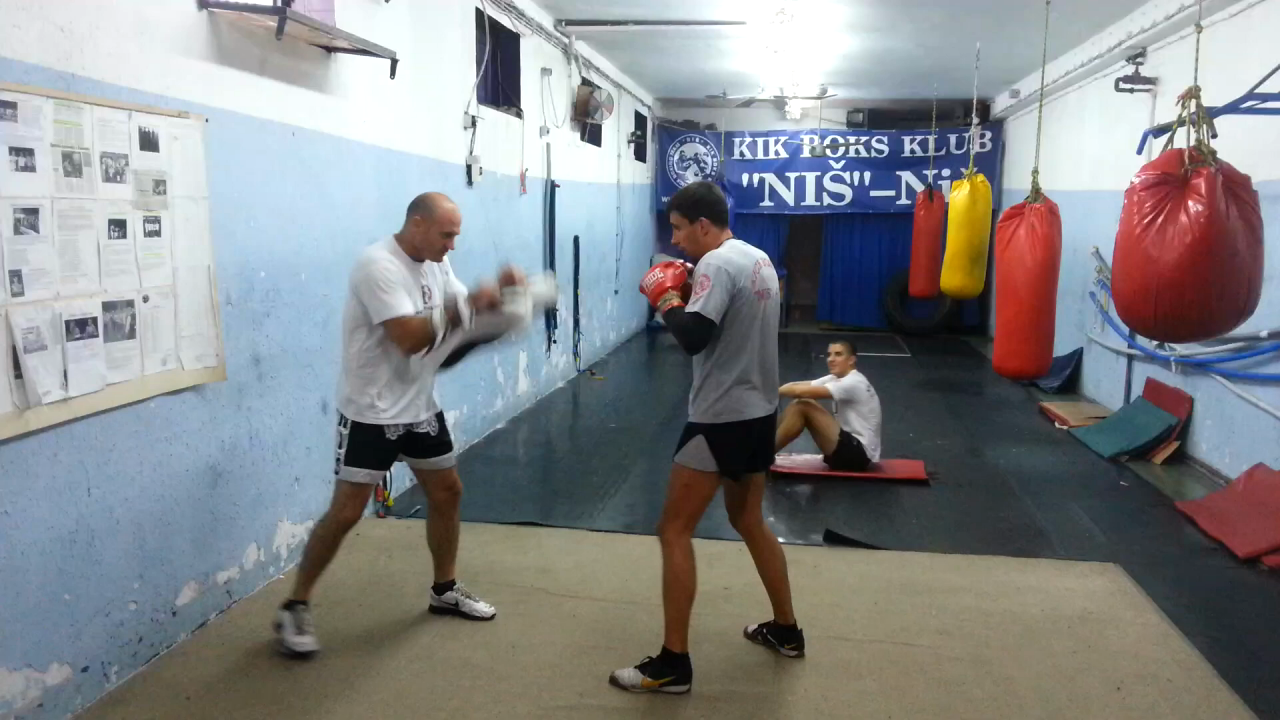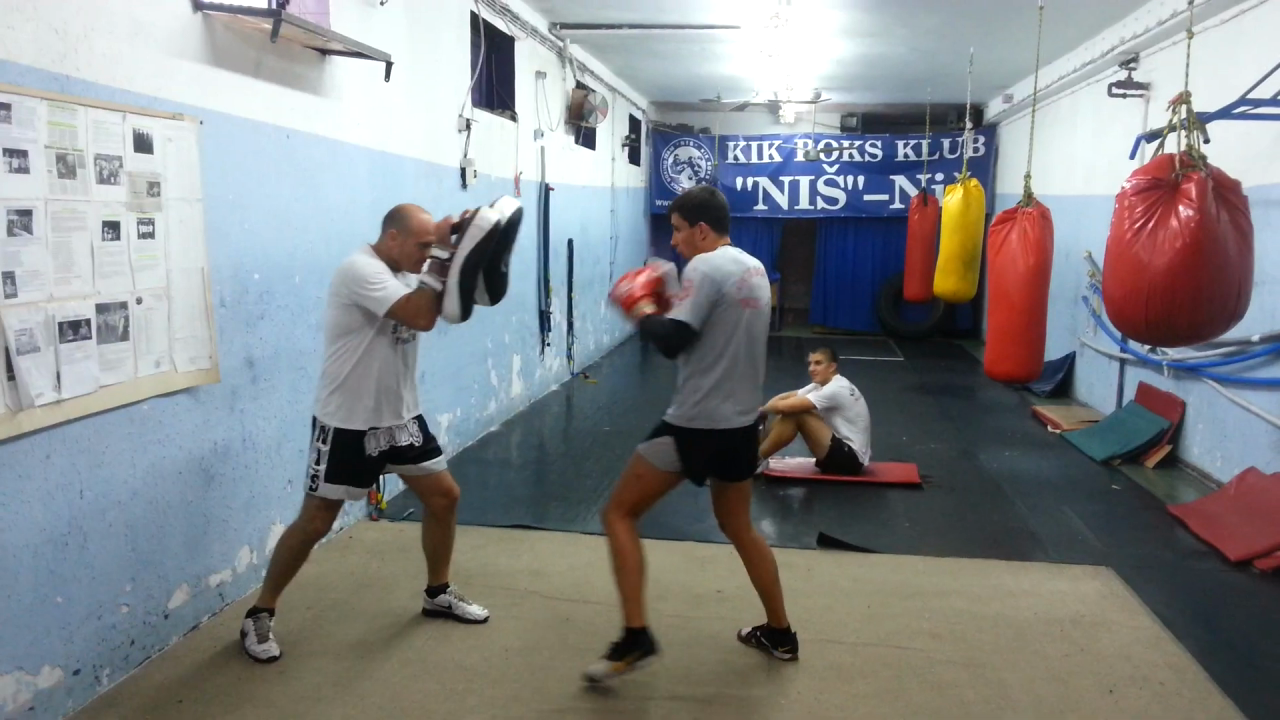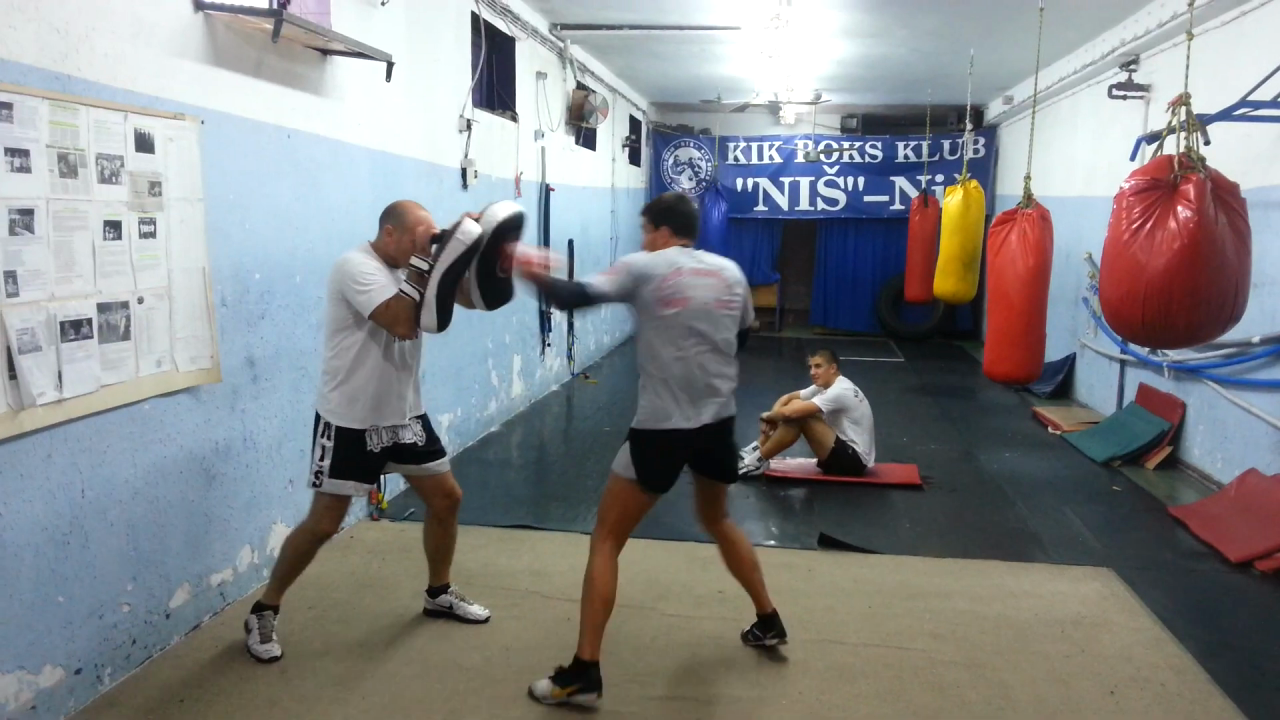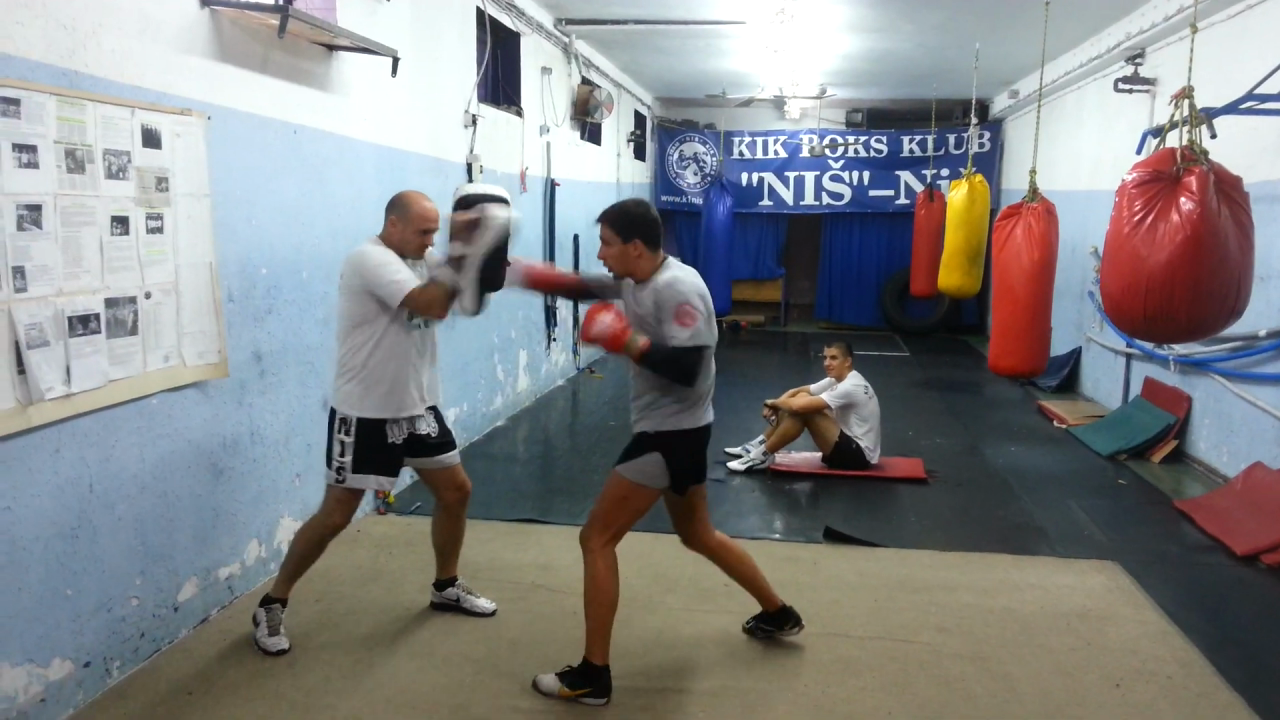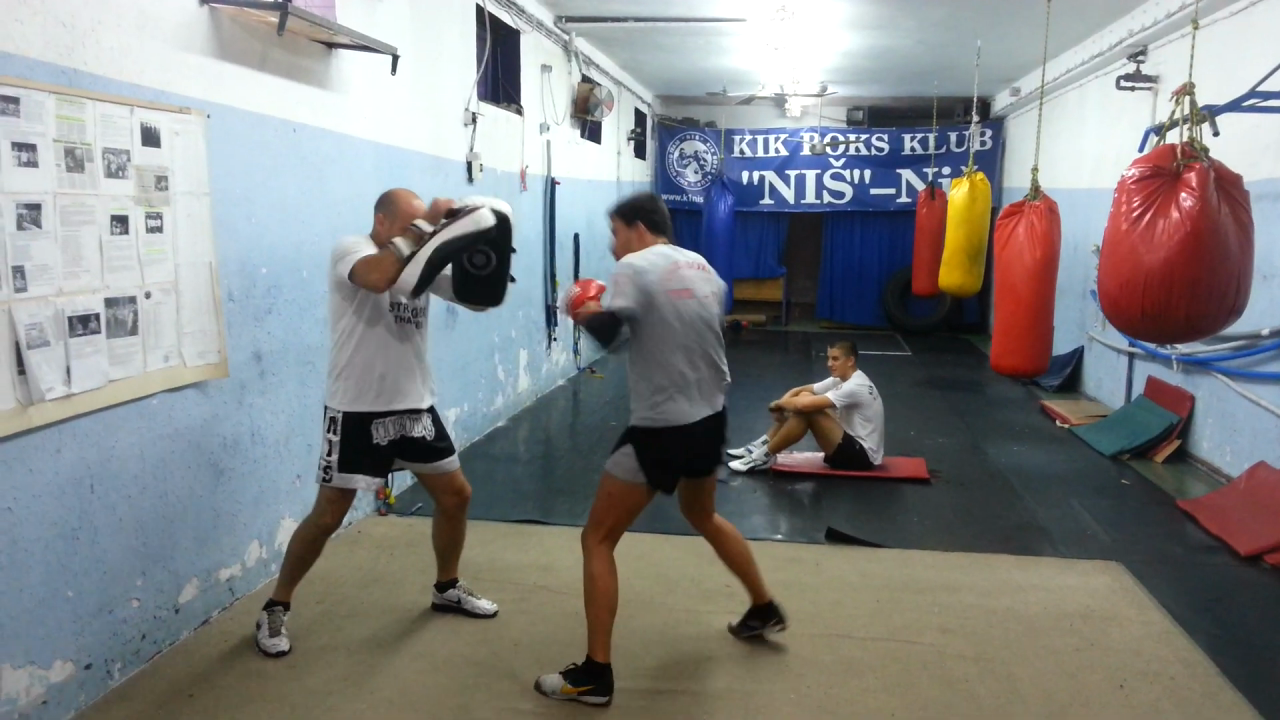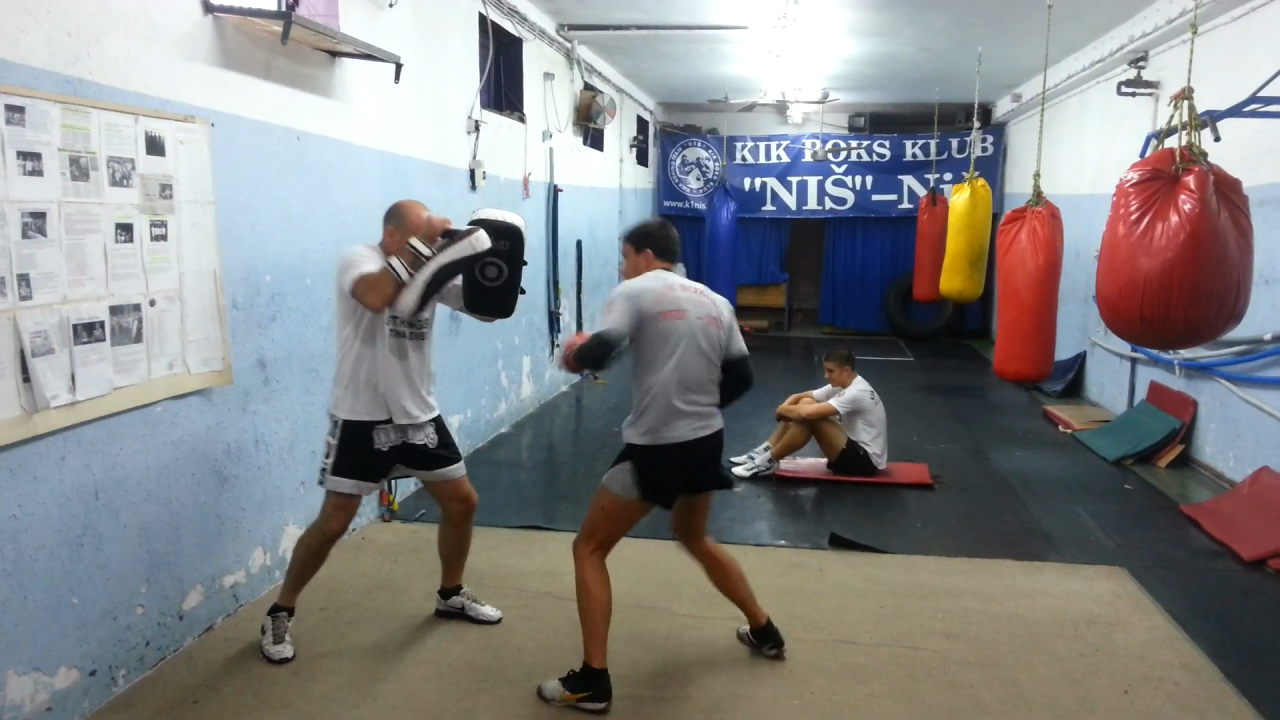
dt=0.2s
person 1, frame 1
left shoulder: (717, 263)
right shoulder: (758, 258)
left elbow: (694, 336)
left wrist: (664, 298)
right wrist: (686, 288)
left hip: (721, 420)
right hip: (760, 412)
left knee: (674, 530)
right knee: (750, 521)
left ankle: (673, 662)
right ankle: (786, 629)
person 1, frame 2
left shoulder: (705, 269)
right shoulder: (750, 269)
left elbow: (672, 341)
left wrist: (639, 306)
right wrist: (666, 296)
left hip: (695, 423)
right hip: (742, 422)
left knee: (619, 513)
right knee: (738, 527)
left ankle: (635, 637)
right ankle: (779, 633)
person 1, frame 3
left shoulder: (642, 267)
right shoulder: (731, 272)
left elbow: (578, 297)
left wrist: (536, 270)
left hip: (662, 428)
right hip: (717, 422)
left knee: (605, 540)
right knee: (719, 525)
left ankle: (584, 671)
right ankle: (768, 622)
person 1, frame 4
left shoulder: (675, 289)
right shoulder: (639, 279)
left elbow: (686, 368)
right elbow: (599, 293)
left wrist: (630, 344)
right wrist: (555, 280)
left hip: (670, 432)
right hip: (685, 429)
left knee: (596, 540)
right knee: (697, 533)
left ankle: (593, 674)
right ankle: (778, 612)
person 1, frame 5
left shoulder: (635, 269)
right shoulder: (705, 269)
left elbow: (607, 331)
left wrist: (590, 310)
left hip: (662, 427)
right hip: (709, 418)
left knee: (597, 539)
right knee: (705, 518)
left ankle: (594, 675)
right ankle: (764, 609)
person 1, frame 6
left shoulder: (636, 291)
right shoulder: (715, 303)
left elbow: (598, 349)
right elbow: (741, 377)
left wrist: (574, 351)
left hip: (658, 445)
right hip: (704, 439)
left knee: (589, 548)
right knee: (695, 540)
left ankle: (593, 678)
right ankle: (764, 631)
person 2, frame 1
left shoulder: (430, 267)
right shoulder: (378, 265)
left elbow: (447, 324)
right elbow: (407, 339)
left wrist: (498, 292)
right wrist: (469, 308)
left hip: (418, 404)
right hip: (370, 409)
left knee: (446, 493)
right knee: (347, 511)
left ankle: (445, 590)
right ankle: (296, 605)
person 2, frame 2
left shoulder: (406, 271)
right shoulder: (361, 269)
right elbow: (420, 318)
left wrist: (469, 242)
right wrist: (440, 255)
left hip: (399, 415)
right hip: (346, 423)
left knee: (444, 497)
right knee: (314, 524)
left ankle: (438, 593)
right ankle: (259, 614)
person 2, frame 3
left shoulder: (410, 268)
right shoulder: (356, 267)
left elbow: (475, 296)
right elbow: (403, 325)
left wrist: (471, 248)
right wrist: (422, 263)
left hip: (402, 414)
right hip: (348, 420)
left knee: (446, 497)
right knee: (323, 523)
left ankle: (439, 594)
right ankle: (264, 612)
person 2, frame 4
left shoulder: (417, 261)
right shoulder: (368, 258)
left elbow: (473, 289)
right elbow: (433, 306)
left wrist: (479, 245)
right wrist: (462, 247)
left hip: (416, 404)
right hip: (365, 412)
left knee: (456, 491)
right knee: (335, 516)
left ankle: (446, 586)
right ankle: (272, 604)
person 2, frame 5
right shoulder: (352, 249)
right elbow: (376, 278)
right wrist: (422, 229)
left hip: (415, 407)
right hip: (358, 411)
left knee: (456, 495)
right knee: (327, 516)
left ankle: (447, 588)
right ankle: (275, 608)
person 2, frame 6
left shoulder: (429, 272)
right shoulder: (359, 260)
right elbow: (376, 297)
right wrist: (419, 246)
left hip: (418, 414)
right hip: (361, 418)
left knee: (462, 501)
right knee: (333, 523)
left ankle: (451, 595)
right ankle: (280, 614)
